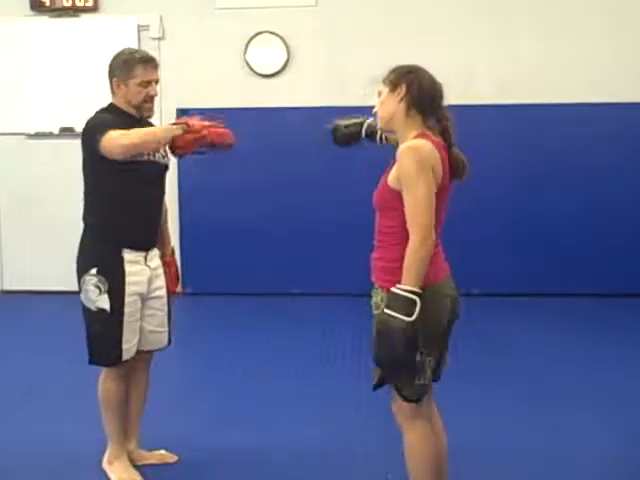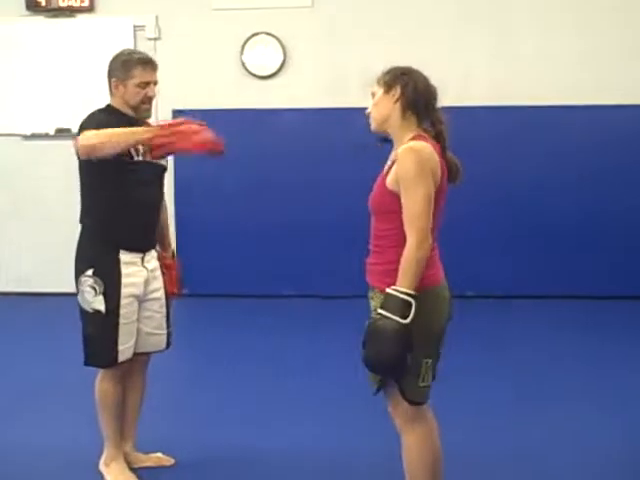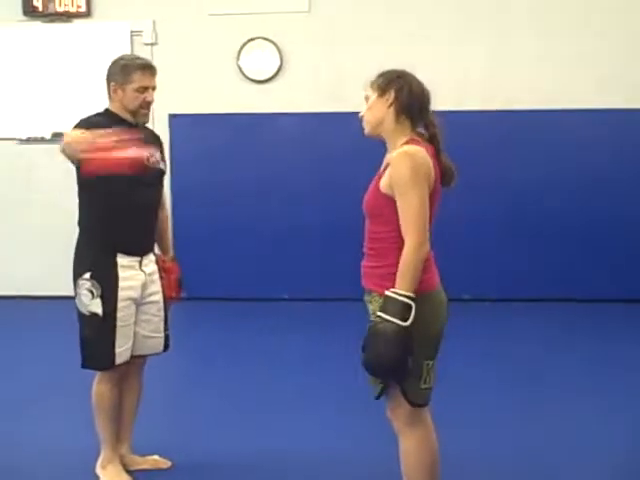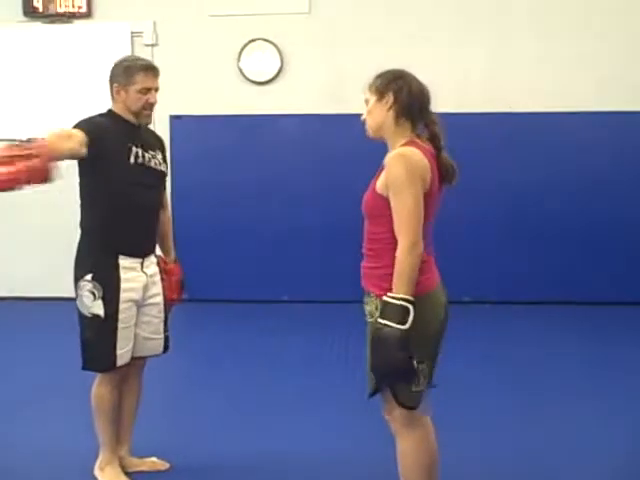
dt=0.1s
person 1, frame 1
left shoulder: (153, 131)
right shoulder: (102, 124)
right elbow: (122, 146)
left wrist: (166, 251)
right wrist: (180, 129)
left hip: (149, 259)
right hip: (111, 261)
left knee: (142, 357)
right knee: (116, 362)
left ankle: (133, 444)
person 1, frame 2
left shoulder: (161, 133)
right shoulder: (101, 123)
right elbow: (86, 145)
left wrist: (167, 251)
right wrist: (149, 133)
left hip: (148, 260)
right hip: (108, 262)
left knee: (142, 357)
right knee: (114, 364)
person 1, frame 3
left shoulder: (152, 140)
right shoulder: (98, 127)
right elbow: (74, 143)
left wrist: (168, 256)
right wrist: (102, 148)
left hip: (146, 264)
right hip: (106, 266)
left knee: (137, 362)
right knee: (110, 365)
person 1, frame 4
left shoulder: (153, 141)
right shoulder: (101, 130)
left wrist: (169, 259)
left hip: (145, 266)
right hip: (106, 267)
left knee: (137, 363)
right knee: (110, 368)
person 2, frame 1
left shoulder: (414, 153)
right shoulder: (427, 145)
left elbow: (422, 238)
left wrist: (402, 311)
right wrist: (369, 130)
left hip: (407, 293)
right hip: (424, 290)
left knee: (409, 409)
right knee: (417, 404)
person 2, frame 2
left shoulder: (412, 155)
right shoulder: (415, 149)
left elbow: (419, 241)
left wrist: (395, 313)
left hip: (404, 297)
right hip: (407, 296)
left knee: (406, 411)
right knee: (413, 407)
person 2, frame 3
left shoulder: (406, 159)
right shoulder: (411, 152)
left elbow: (416, 244)
left wrist: (394, 316)
left hip: (402, 299)
right hip: (403, 298)
left knee: (406, 415)
right knee: (411, 409)
person 2, frame 4
left shoulder: (402, 160)
right shoulder: (422, 154)
left elbow: (410, 246)
right elbow: (442, 178)
left wrist: (395, 317)
left hip: (402, 301)
right hip: (420, 296)
left knee: (403, 416)
right knee: (412, 411)
